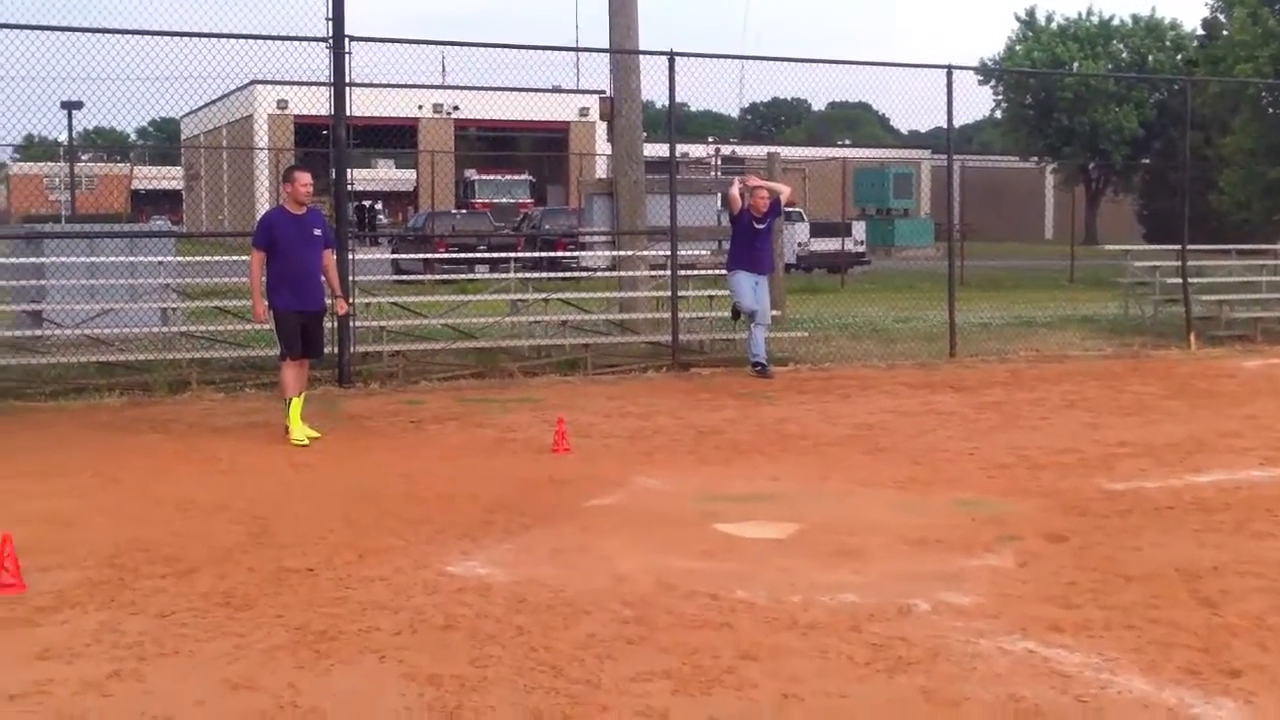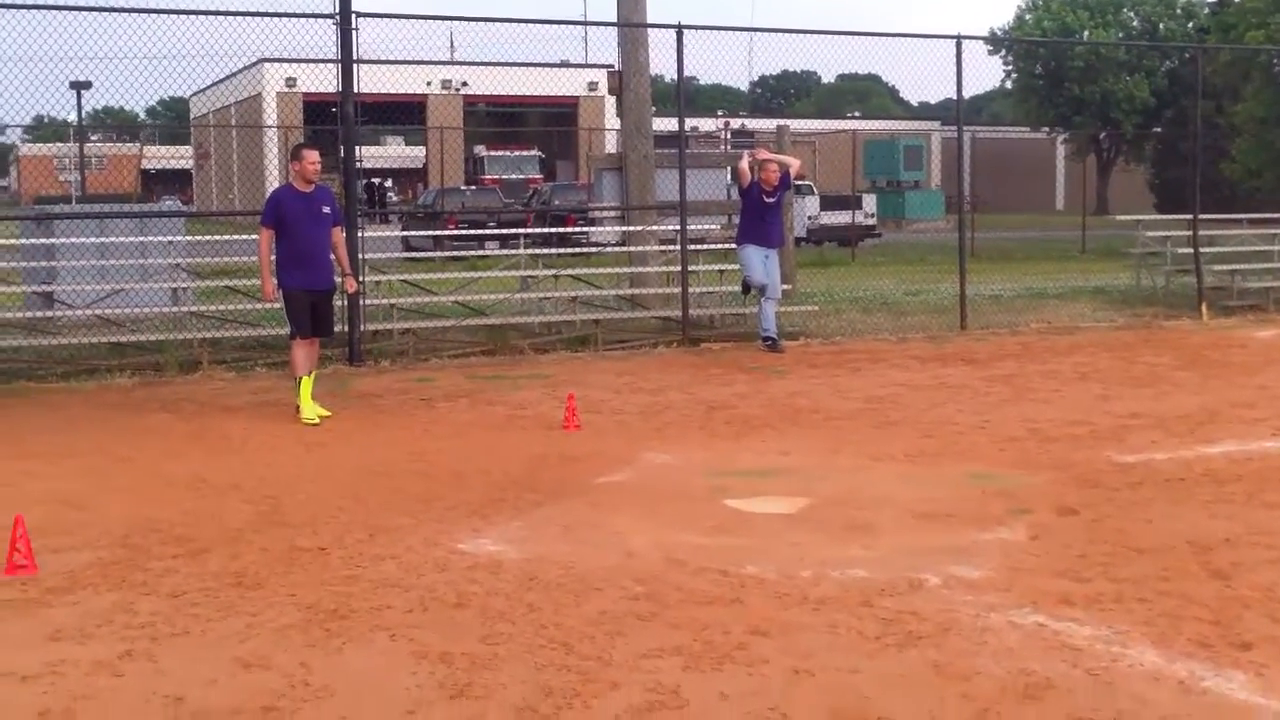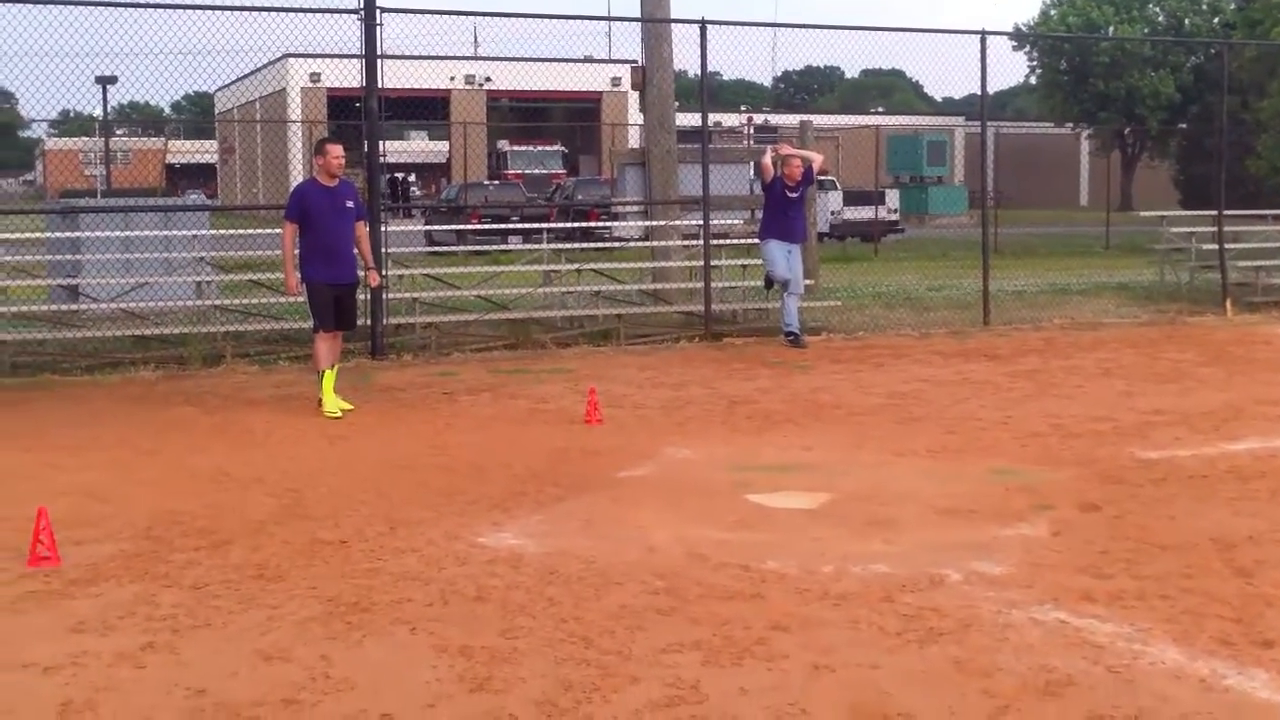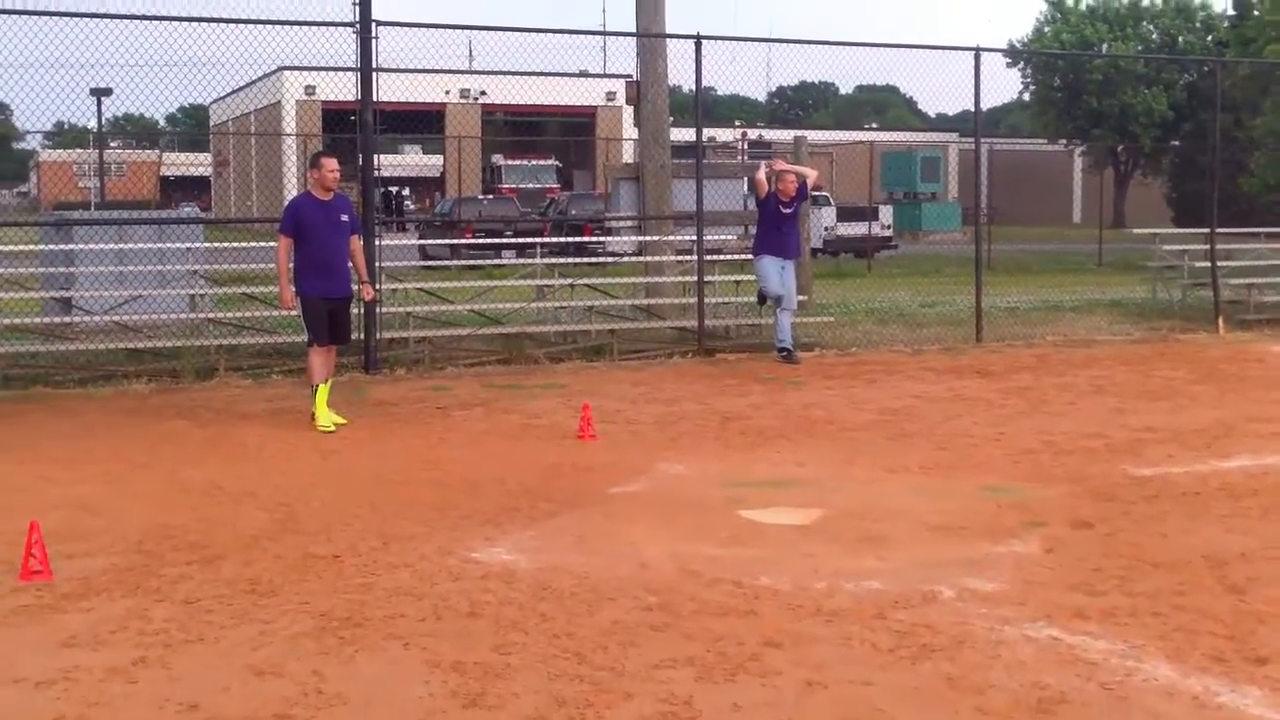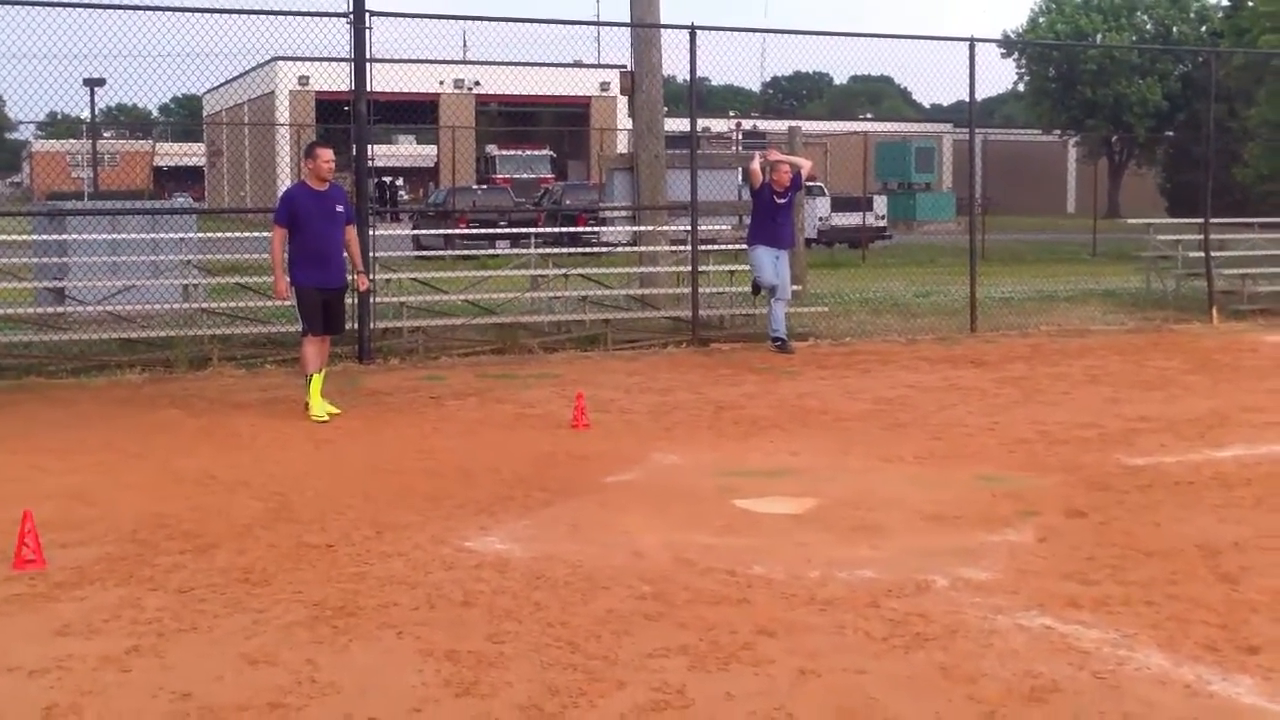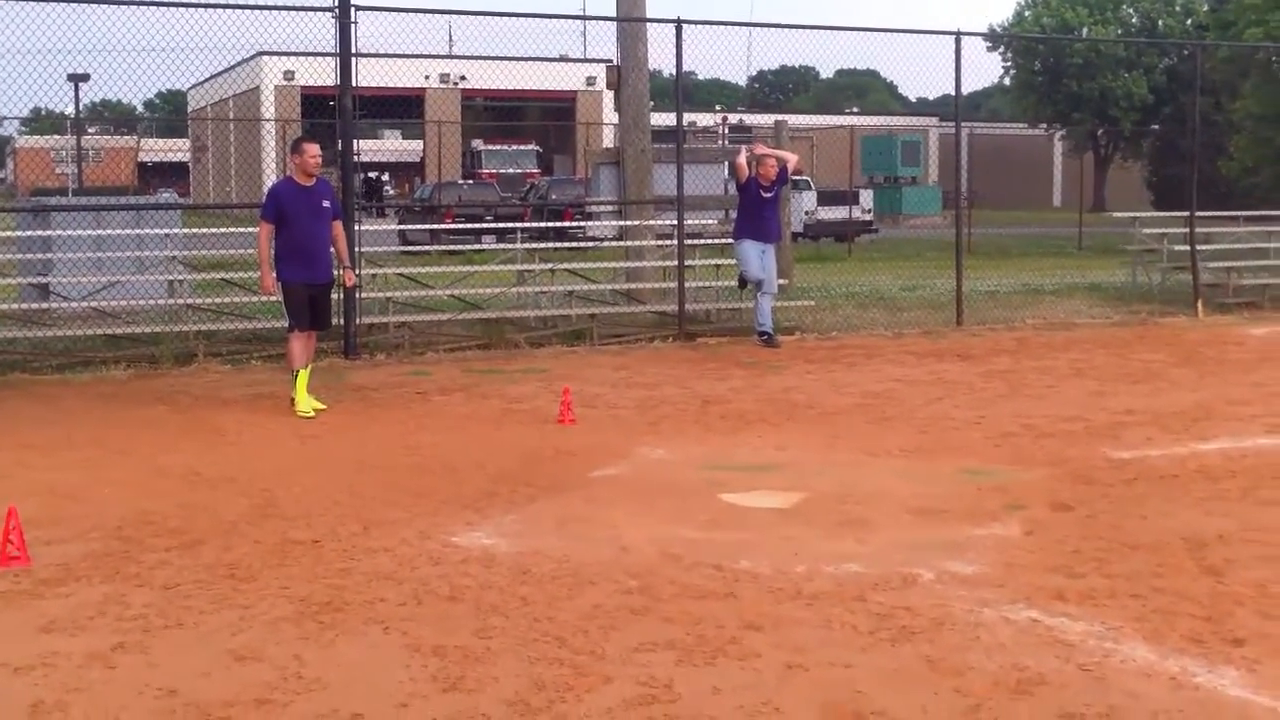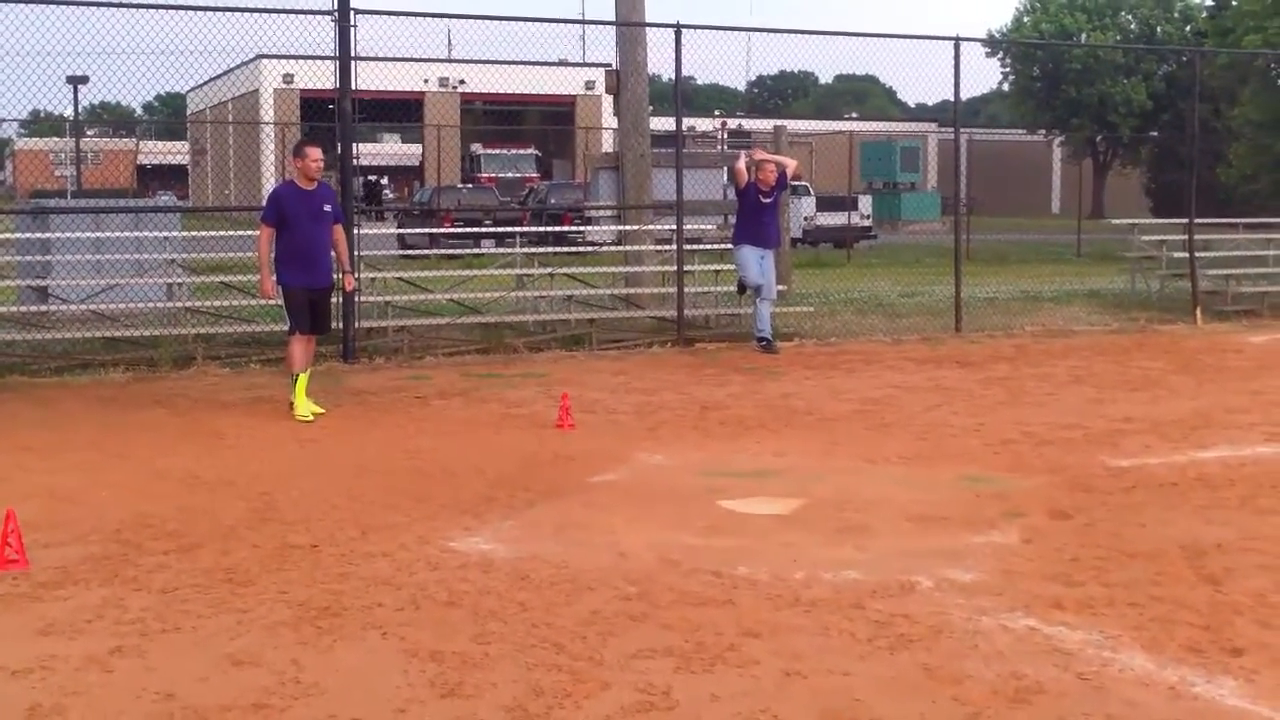
dt=0.3s
person 1, frame 1
left shoulder: (318, 219)
right shoulder: (271, 219)
left elbow: (327, 260)
right elbow: (257, 261)
left wrist: (338, 295)
right wrist: (257, 300)
left hip: (314, 304)
right hip: (285, 305)
left knee: (305, 360)
right knee: (291, 359)
left ankle: (297, 418)
right ankle: (292, 422)
person 1, frame 2
left shoulder: (327, 196)
right shoulder: (279, 198)
left elbow: (336, 237)
right elbow: (265, 239)
left wrist: (347, 273)
right wrist: (266, 278)
left hip: (324, 283)
right hip: (294, 284)
left knee: (315, 338)
right knee: (301, 338)
left ankle: (307, 397)
right ankle: (303, 401)
person 1, frame 3
left shoulder: (350, 190)
right shoulder: (303, 192)
left elbow: (360, 231)
right elbow: (289, 233)
left wrist: (370, 266)
right wrist: (290, 272)
left hip: (347, 276)
right hip: (318, 277)
left knee: (338, 332)
right knee: (324, 332)
left ankle: (330, 390)
right ankle: (326, 394)
person 1, frame 4
left shoulder: (345, 204)
right shoulder: (298, 206)
left elbow: (354, 245)
right elbow: (284, 247)
left wrist: (364, 280)
right wrist: (284, 286)
left hip: (341, 290)
right hip: (312, 291)
left knee: (332, 346)
right knee: (318, 346)
left ankle: (323, 405)
right ankle: (319, 408)
person 1, frame 5
left shoulder: (340, 195)
right shoulder: (293, 196)
left elbow: (349, 235)
right elbow: (278, 237)
left wrist: (359, 270)
right wrist: (279, 276)
left hip: (336, 280)
right hip: (306, 281)
left knee: (326, 336)
right knee: (312, 335)
left ankle: (317, 395)
right ankle: (313, 398)
person 1, frame 6
left shoulder: (327, 189)
right shoulder: (280, 191)
left elbow: (337, 230)
right elbow: (265, 233)
left wrist: (346, 265)
right wrist: (265, 271)
left hip: (322, 276)
right hip: (292, 277)
left knee: (312, 332)
right knee: (298, 331)
left ankle: (302, 390)
right ankle: (299, 394)
person 1, frame 7
left shoulder: (328, 194)
right shoulder: (281, 194)
left elbow: (337, 234)
right elbow: (265, 236)
left wrist: (347, 270)
right wrist: (265, 275)
left hip: (323, 280)
right hip: (293, 280)
left knee: (312, 335)
right knee: (299, 334)
left ankle: (301, 395)
right ankle: (298, 398)
person 2, frame 1
left shoulder: (770, 214)
right shoulder: (742, 215)
left elbow: (786, 191)
right elbow: (733, 194)
left wrist: (760, 183)
right wrist: (737, 183)
left hip: (762, 274)
right hip: (739, 271)
left knee: (761, 319)
right knee: (749, 306)
left ankle: (758, 362)
right ankle: (738, 306)
person 2, frame 2
left shoulder: (780, 187)
right shoulder: (751, 189)
left elbow: (796, 164)
right elbow: (742, 168)
left wrist: (769, 156)
right wrist: (746, 157)
left hip: (771, 248)
right hip: (749, 245)
left knee: (772, 294)
right knee: (759, 281)
left ankle: (769, 337)
right ankle: (749, 281)
person 2, frame 3
left shoulder: (803, 182)
right shoulder: (774, 184)
left elbow: (819, 158)
right elbow: (765, 163)
left wrist: (792, 151)
right wrist: (769, 152)
left hip: (795, 243)
right hip: (772, 240)
left knee: (794, 289)
right knee: (782, 275)
left ankle: (791, 332)
right ankle: (772, 276)
person 2, frame 4
left shoulder: (796, 198)
right shoulder: (768, 199)
left elbow: (813, 174)
right elbow: (759, 179)
left wrist: (786, 167)
right wrist: (763, 167)
left hip: (788, 259)
right hip: (766, 256)
left knee: (787, 305)
right knee: (775, 291)
left ankle: (784, 348)
right ankle: (765, 291)
person 2, frame 5
left shoulder: (791, 188)
right shoulder: (763, 190)
left elbow: (807, 164)
right elbow: (753, 169)
left wrist: (780, 157)
right wrist: (757, 158)
left hip: (782, 249)
right hip: (760, 246)
left knee: (781, 295)
right knee: (769, 281)
left ankle: (778, 338)
right ankle: (759, 281)
person 2, frame 6
left shoulder: (777, 182)
right shoulder: (749, 184)
left elbow: (793, 158)
right elbow: (740, 163)
left wrist: (767, 151)
right wrist: (744, 152)
left hip: (768, 243)
right hip: (746, 240)
left knee: (768, 289)
right knee: (756, 275)
left ankle: (764, 332)
right ankle: (745, 276)
person 2, frame 7
left shoulder: (777, 187)
right shoulder: (748, 189)
left elbow: (792, 163)
right elbow: (739, 168)
left wrist: (765, 156)
right wrist: (743, 157)
left hip: (768, 249)
right hip: (745, 246)
left knee: (767, 294)
right knee: (755, 281)
left ankle: (763, 338)
right ankle: (745, 281)
